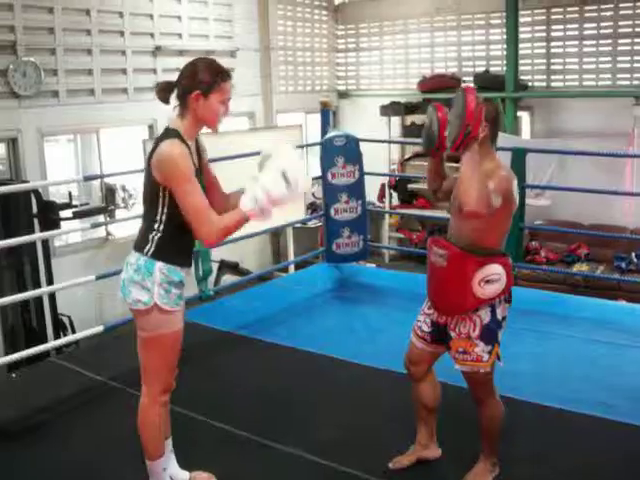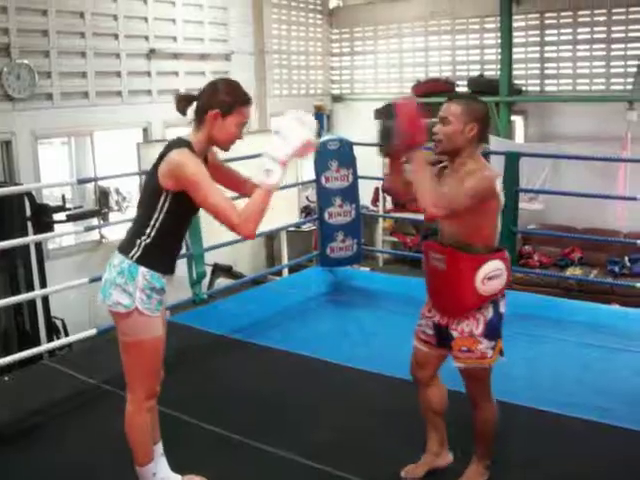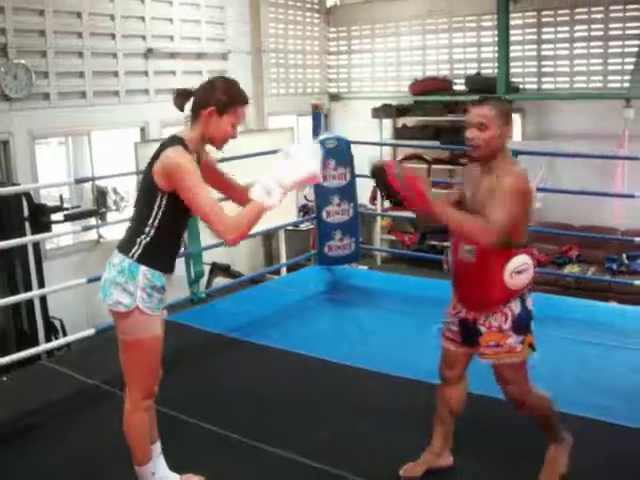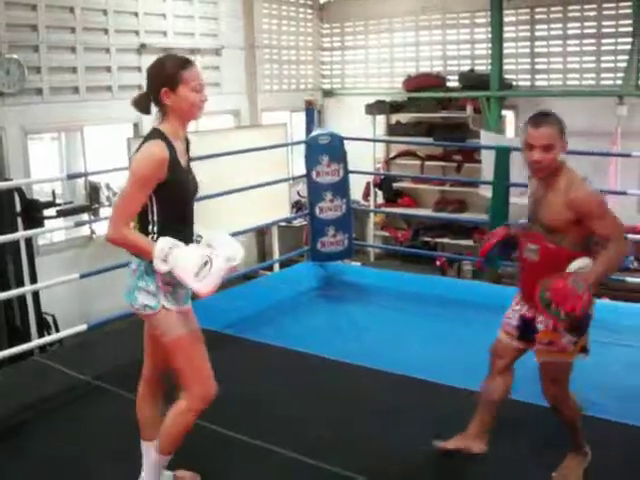
dt=0.3s
person 1, frame 1
left shoulder: (189, 144)
right shoulder: (171, 152)
left elbow: (217, 204)
right elbow: (210, 233)
left wrist: (256, 189)
right wrist: (260, 199)
left hip: (166, 272)
right hip: (155, 275)
left knee: (164, 383)
right knee: (156, 389)
person 1, frame 2
left shoulder: (200, 156)
right shoulder: (182, 162)
left elbow: (248, 189)
right elbow: (246, 225)
left wrist: (279, 159)
right wrist: (277, 165)
left hip: (145, 279)
right hip: (135, 281)
left knee: (151, 386)
right knee: (142, 394)
person 1, frame 3
left shoulder: (195, 155)
right shoulder: (177, 160)
left elbow: (240, 194)
right elbow: (229, 231)
left wrist: (288, 177)
right wrist: (275, 187)
left hip: (146, 278)
right hip: (135, 280)
left knee: (149, 386)
right knee: (139, 394)
person 1, frame 4
left shoulder: (178, 144)
right shoulder: (155, 151)
right elbow: (118, 231)
left wrist: (197, 250)
right wrist: (173, 256)
left hip: (168, 279)
right hip: (159, 284)
left knee: (154, 379)
right knee: (201, 391)
person 2, frame 1
left shoulder: (499, 177)
right shoulder: (473, 168)
left elbow: (473, 207)
right elbow: (440, 190)
left wrist: (467, 146)
right wrist: (436, 154)
left hip: (478, 301)
right hip: (444, 293)
left knee: (480, 388)
right knee: (416, 364)
right ankle: (426, 442)
person 2, frame 2
left shoulder: (480, 177)
right shoulder: (449, 170)
left elbow: (432, 207)
right elbow: (409, 189)
left wrist: (413, 151)
right wrist: (408, 153)
left hip: (475, 300)
right hip: (444, 295)
left knee: (478, 392)
right knee: (422, 371)
person 2, frame 3
left shoulder: (512, 180)
right shoulder: (473, 171)
left elbow: (486, 236)
right elbow: (453, 207)
left wrist: (431, 207)
right wrist: (405, 188)
left hip: (502, 299)
right hip: (466, 294)
left knee: (514, 389)
right knee: (450, 372)
left ankle: (559, 440)
person 2, frame 4
left shoulder: (580, 195)
right shoulder: (538, 182)
left elbow: (619, 244)
left wrist: (583, 283)
right wrist: (510, 233)
left hip: (560, 304)
right hip: (530, 295)
left knee: (554, 389)
right knee: (499, 361)
left ankle: (579, 450)
right ankle: (476, 434)
